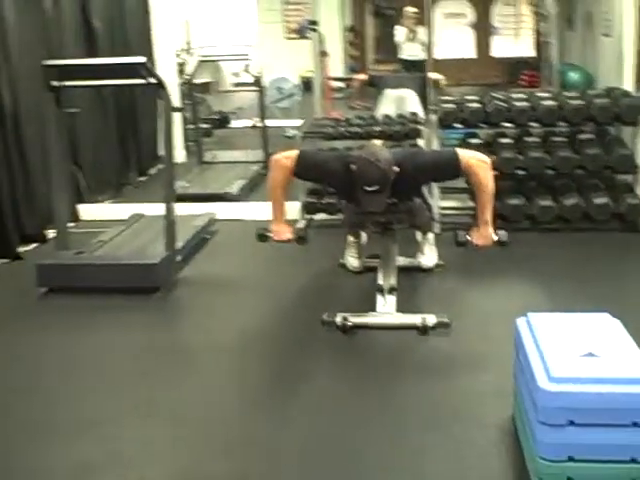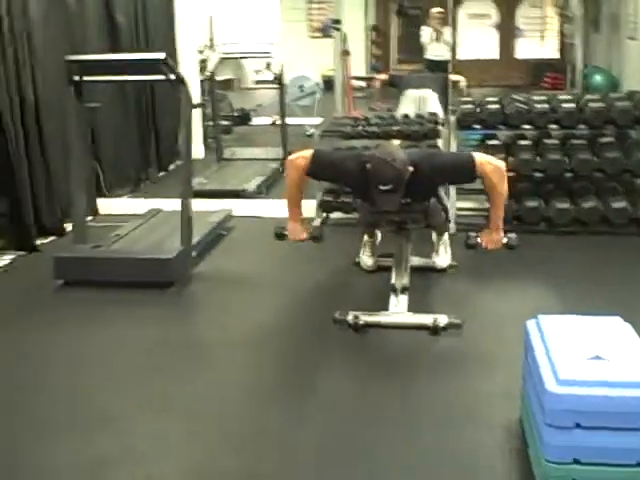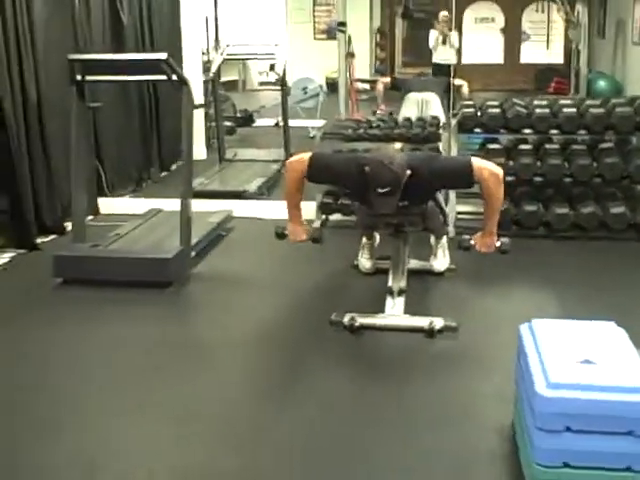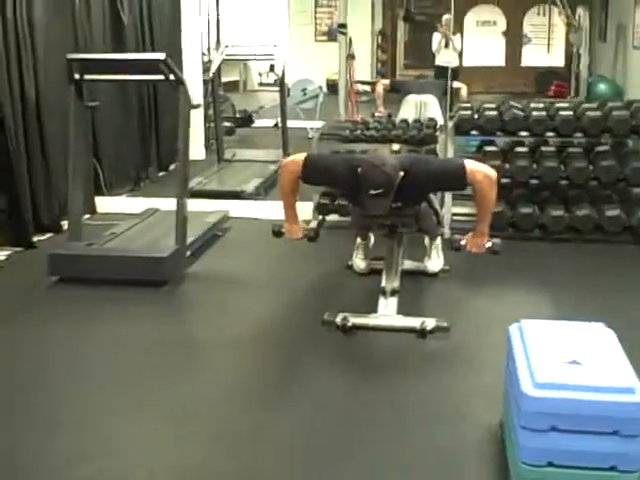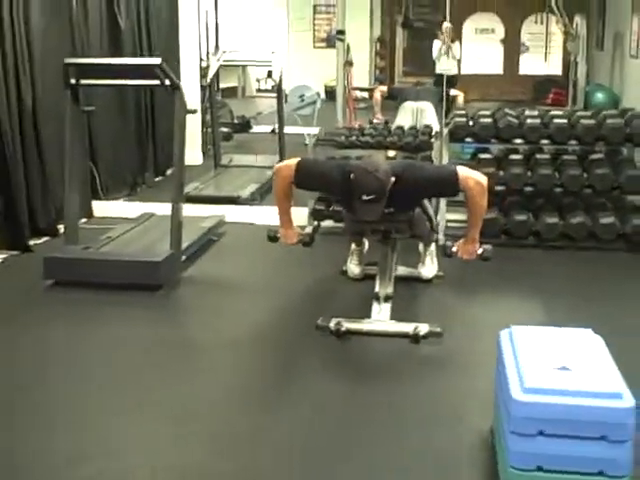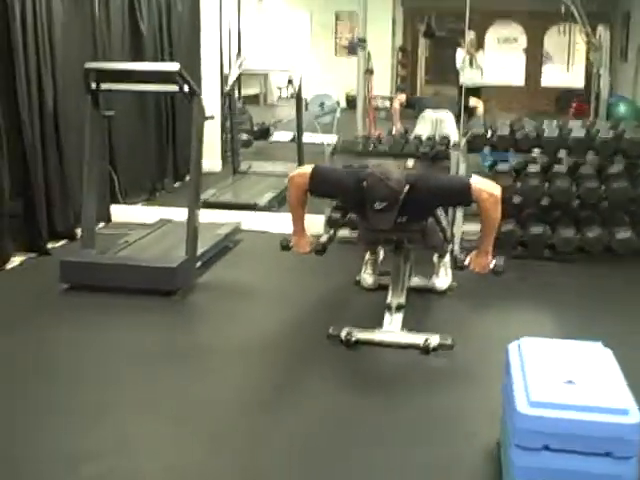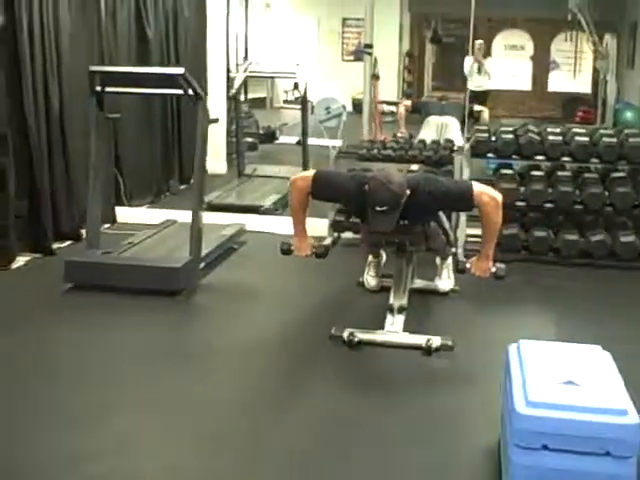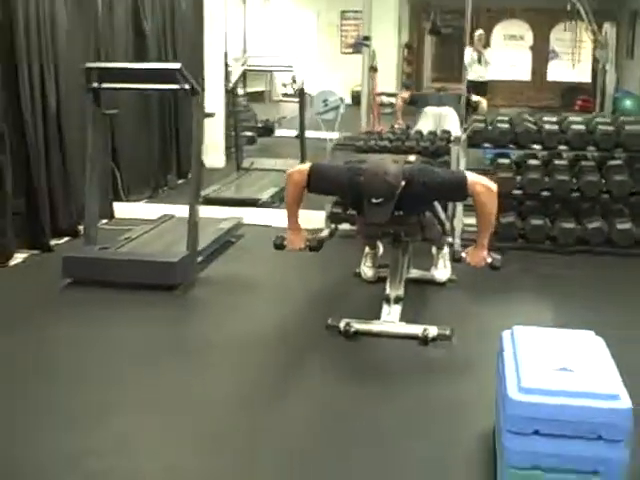
dt=0.1s
person 1, frame 1
left shoulder: (413, 164)
right shoulder: (339, 167)
left elbow: (479, 161)
right elbow: (281, 161)
left wrist: (484, 225)
right wrist: (279, 220)
left ankle: (426, 237)
right ankle: (355, 239)
person 1, frame 2
left shoulder: (430, 165)
right shoulder: (354, 166)
left elbow: (493, 166)
right elbow: (296, 161)
left wrist: (495, 228)
right wrist: (295, 220)
left hip: (422, 199)
left ankle: (441, 237)
right ankle: (370, 238)
person 1, frame 3
left shoulder: (428, 168)
right shoulder: (353, 168)
left elbow: (491, 172)
right elbow: (295, 164)
left wrist: (489, 232)
right wrist: (295, 221)
left hip: (419, 202)
left ankle: (440, 241)
right ankle: (369, 240)
person 1, frame 4
left shoulder: (420, 170)
right shoulder: (346, 170)
left elbow: (484, 174)
right elbow: (289, 165)
left wrist: (480, 232)
right wrist: (292, 221)
left hip: (413, 203)
left ankle: (434, 242)
right ankle: (363, 241)
person 1, frame 5
left shoulder: (413, 176)
right shoulder: (339, 175)
left elbow: (476, 181)
right elbow: (283, 170)
left wrist: (471, 239)
right wrist: (286, 226)
left hip: (407, 209)
left ankle: (428, 248)
right ankle: (358, 247)
person 1, frame 6
left shoulder: (427, 186)
right shoulder: (353, 183)
left elbow: (490, 192)
right elbow: (297, 178)
left wrist: (484, 251)
right wrist: (299, 234)
left hip: (420, 219)
person 1, frame 7
left shoulder: (428, 190)
right shoulder: (355, 187)
left elbow: (490, 197)
right elbow: (299, 182)
left wrist: (485, 256)
right wrist: (301, 237)
left ankle: (445, 261)
right ankle: (376, 258)
person 1, frame 8
left shoulder: (422, 181)
right shoulder: (350, 179)
left elbow: (485, 187)
right elbow: (295, 174)
left wrist: (480, 246)
right wrist: (294, 229)
left hip: (417, 214)
right ankle: (372, 250)
